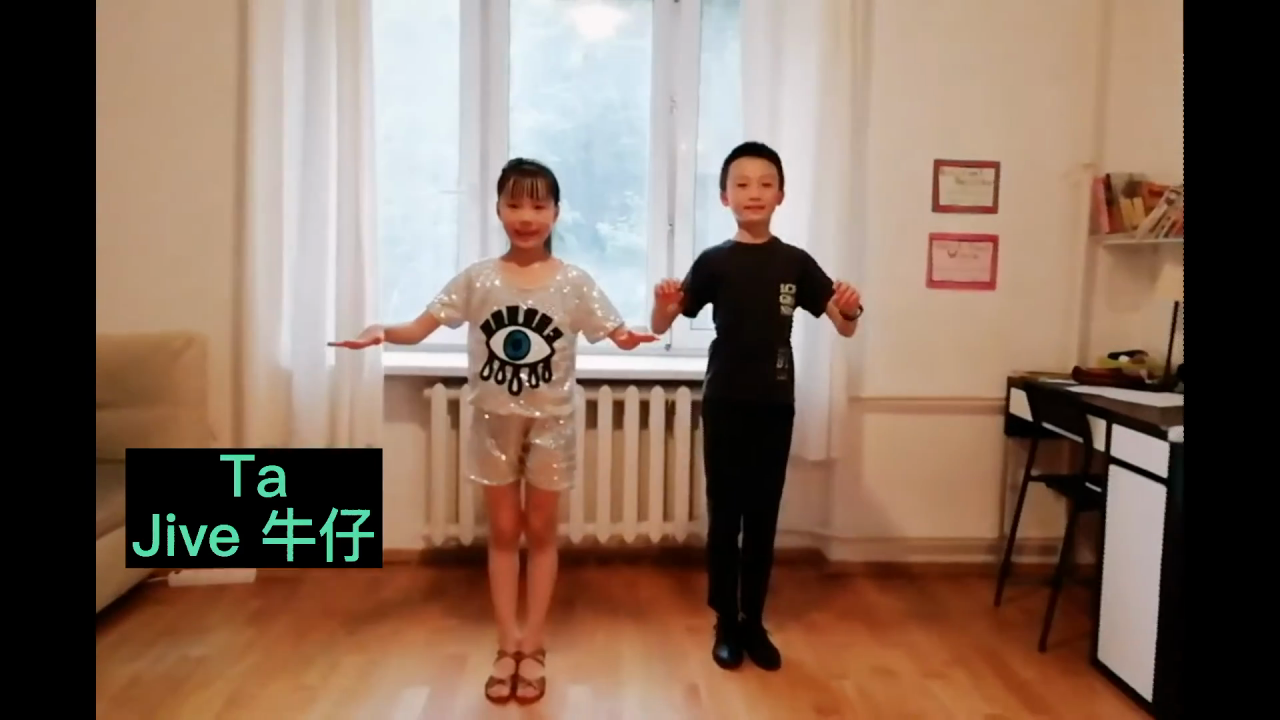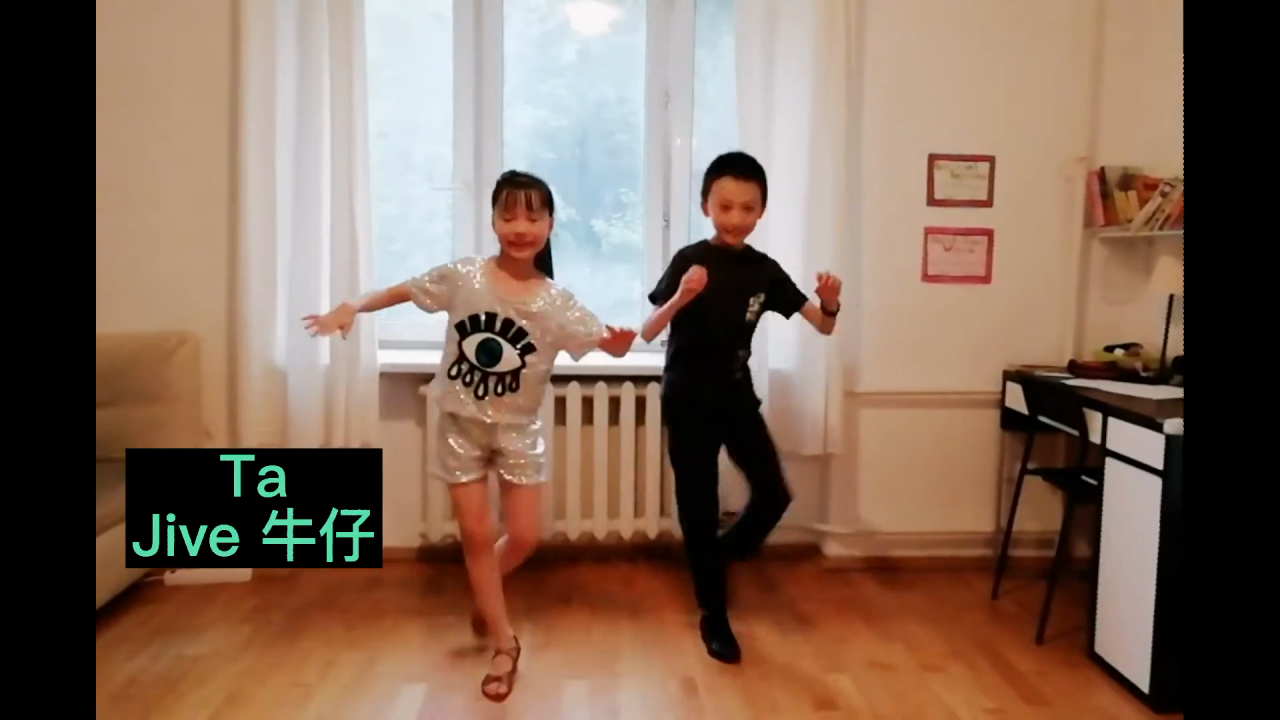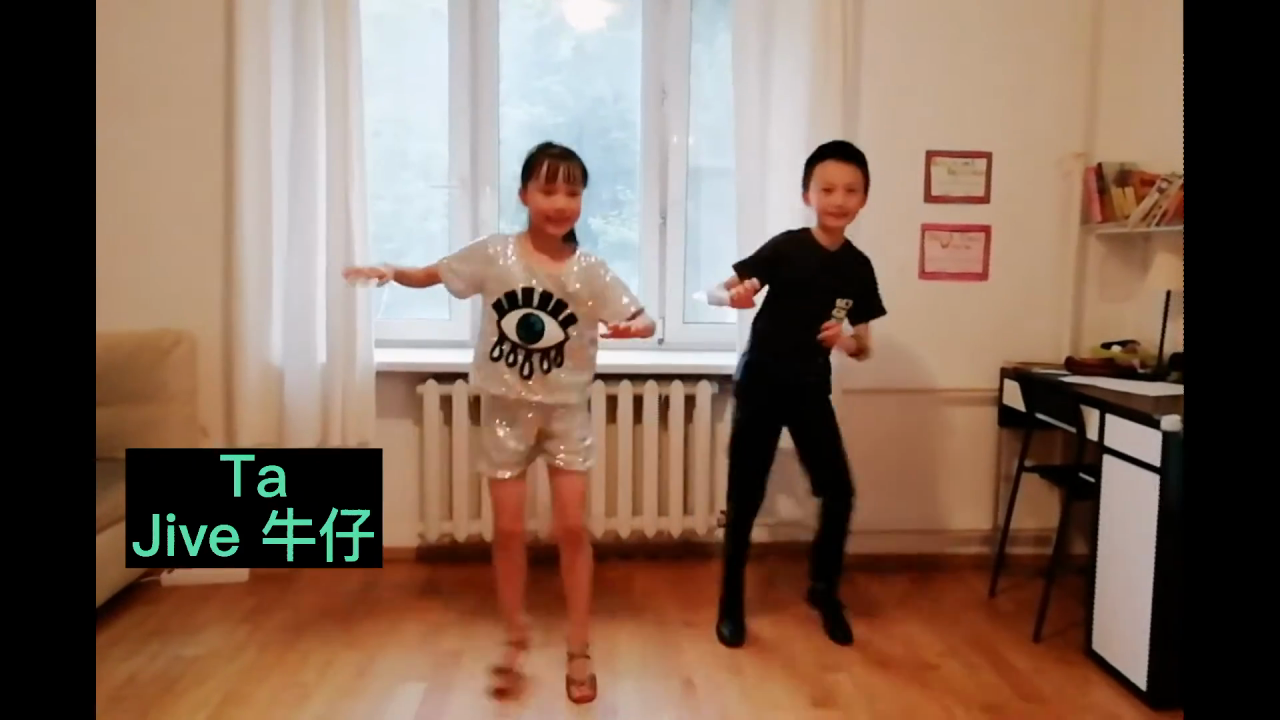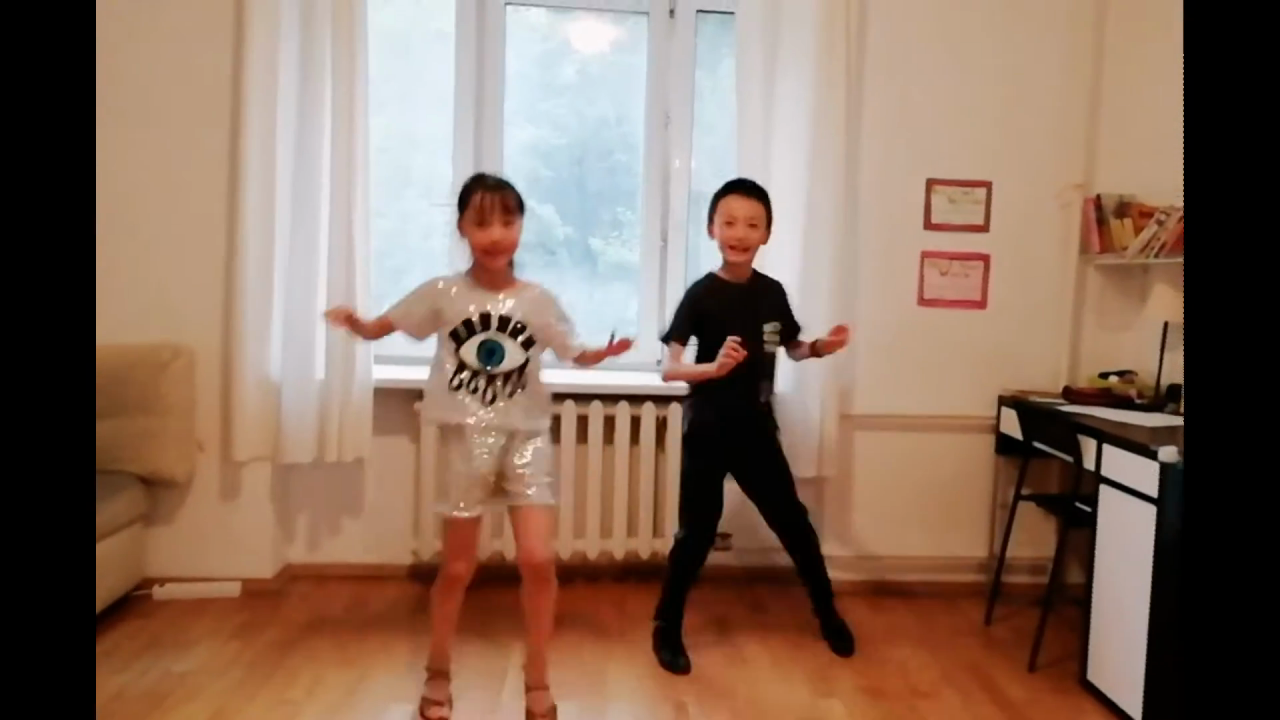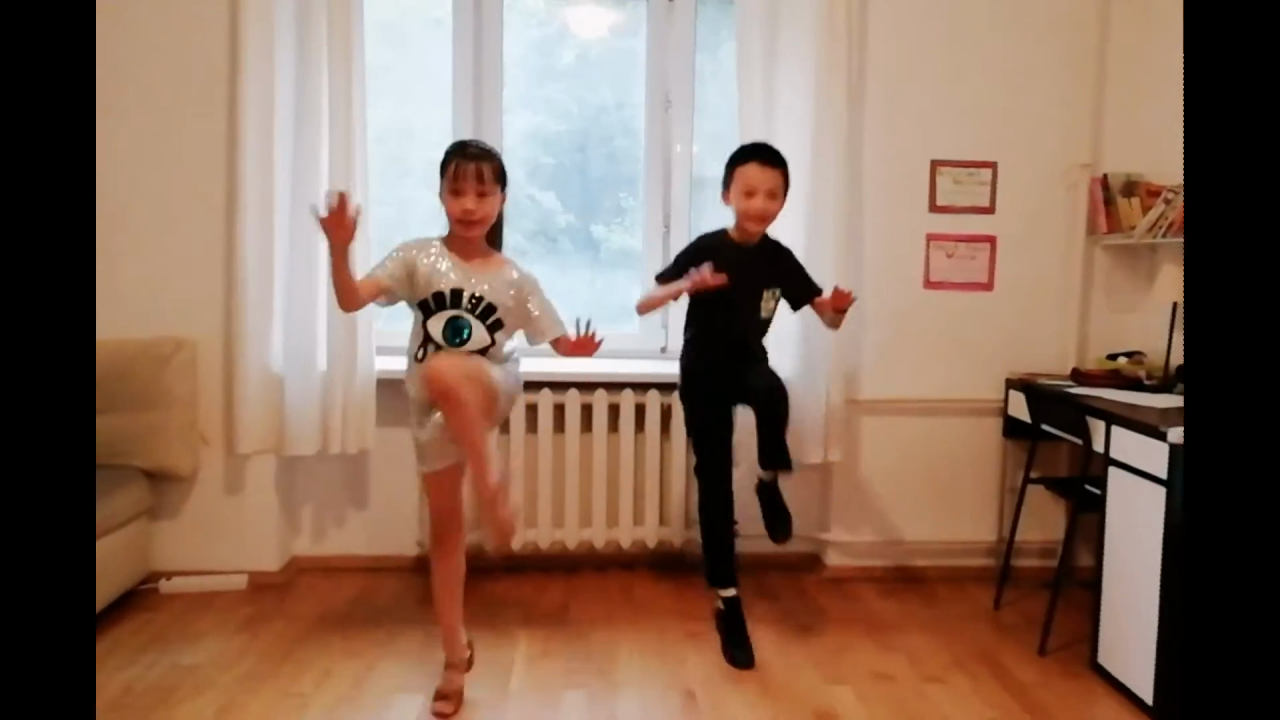
dt=1s
person 1, frame 1
left shoulder: (574, 282)
right shoulder: (477, 278)
left elbow: (618, 334)
right elbow: (418, 328)
left wrist: (634, 339)
right wrist: (382, 331)
left hip: (550, 422)
right hip: (495, 421)
left knee: (541, 532)
right knee: (503, 532)
left ankle: (533, 647)
right ankle: (507, 646)
person 1, frame 2
left shoulder: (557, 302)
right shoulder: (461, 276)
left elbow: (611, 345)
right elbow: (398, 292)
left wrist: (620, 340)
right wrist: (351, 307)
left hip: (517, 427)
right hip: (461, 423)
left knee: (524, 539)
right knee: (476, 536)
left ankle: (486, 604)
right ankle: (503, 645)
person 1, frame 3
left shoulder: (592, 272)
right shoulder: (494, 254)
left elbow: (644, 322)
right elbow: (430, 275)
left wrist: (630, 328)
right wrist: (388, 270)
left hip: (565, 409)
right hip: (505, 407)
left knee: (572, 528)
right knee: (510, 531)
left ankle: (579, 650)
right ankle: (514, 641)
person 1, frame 4
left shoulder: (538, 300)
right shoulder: (443, 293)
left elbow: (576, 354)
right elbow: (375, 328)
left wrist: (605, 352)
right wrist: (352, 319)
left hip: (525, 437)
right hip: (466, 438)
left knee: (538, 560)
right knee: (456, 567)
right ankle: (438, 671)
person 1, frame 5
left shoulder: (514, 279)
right shoulder: (416, 256)
left elbow: (557, 340)
right elbow: (351, 300)
left wrist: (577, 348)
right wrist: (337, 247)
left hip: (490, 387)
right hip: (431, 403)
left knee: (446, 373)
right knee: (445, 530)
left ankle: (491, 491)
right ankle: (456, 655)
person 2, frame 1
left shoulder: (796, 262)
right shoulder: (714, 261)
left elbow: (844, 327)
right elbow: (661, 328)
left wrist: (849, 308)
right wrist: (663, 305)
left hip: (775, 405)
right hip: (725, 403)
left knee: (763, 516)
right knee: (725, 515)
left ankle: (753, 622)
right ankle: (726, 624)
person 2, frame 2
left shoulder: (765, 270)
right shoulder: (690, 260)
left elbow: (822, 325)
right elbow: (647, 331)
left wrist: (829, 301)
right wrist: (682, 297)
left hip: (737, 397)
right hip: (687, 402)
left knee: (773, 494)
right knee: (699, 510)
left ankle: (726, 552)
right ankle: (713, 617)
person 2, frame 3
left shoulder: (859, 269)
right shoulder: (785, 249)
left elbow: (864, 346)
right elbow: (716, 292)
left wrist: (851, 339)
right wrist: (735, 295)
left hip: (811, 389)
right hip: (760, 383)
left knee: (838, 488)
right knee: (746, 492)
left ankle: (825, 589)
right ankle: (732, 597)
person 2, frame 4
left shoulder: (771, 292)
right shoulder: (700, 296)
left elbow: (793, 349)
right elbow: (669, 369)
left wrist: (822, 346)
right wrist: (713, 368)
left hip: (757, 429)
right hip: (707, 432)
left knee: (793, 521)
right knee: (697, 532)
left ankle: (826, 609)
right ankle: (666, 629)
person 2, frame 5
left shoulder: (781, 260)
right shoulder: (705, 250)
left elbow: (826, 317)
right elbow: (644, 304)
left wrist: (838, 307)
right wrist: (686, 286)
left hip: (749, 368)
right hip: (703, 378)
left knee: (772, 392)
right knee: (714, 488)
left ankle: (769, 480)
right ankle: (728, 607)
